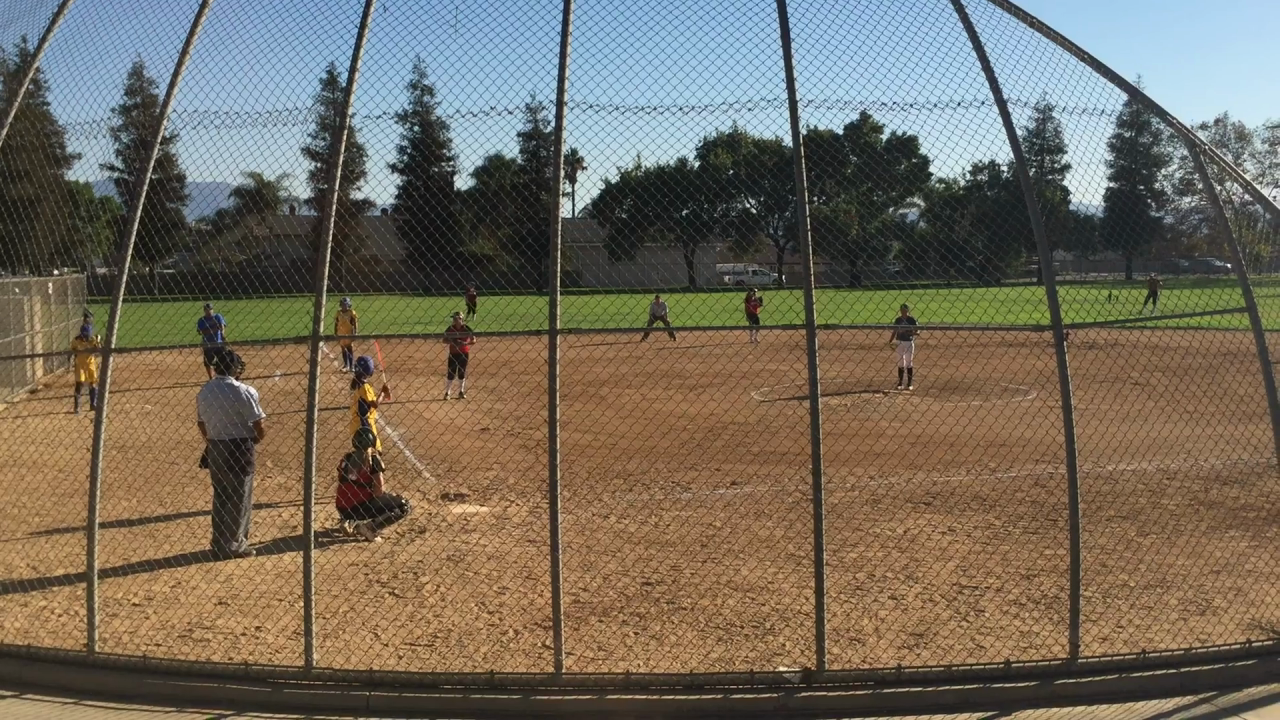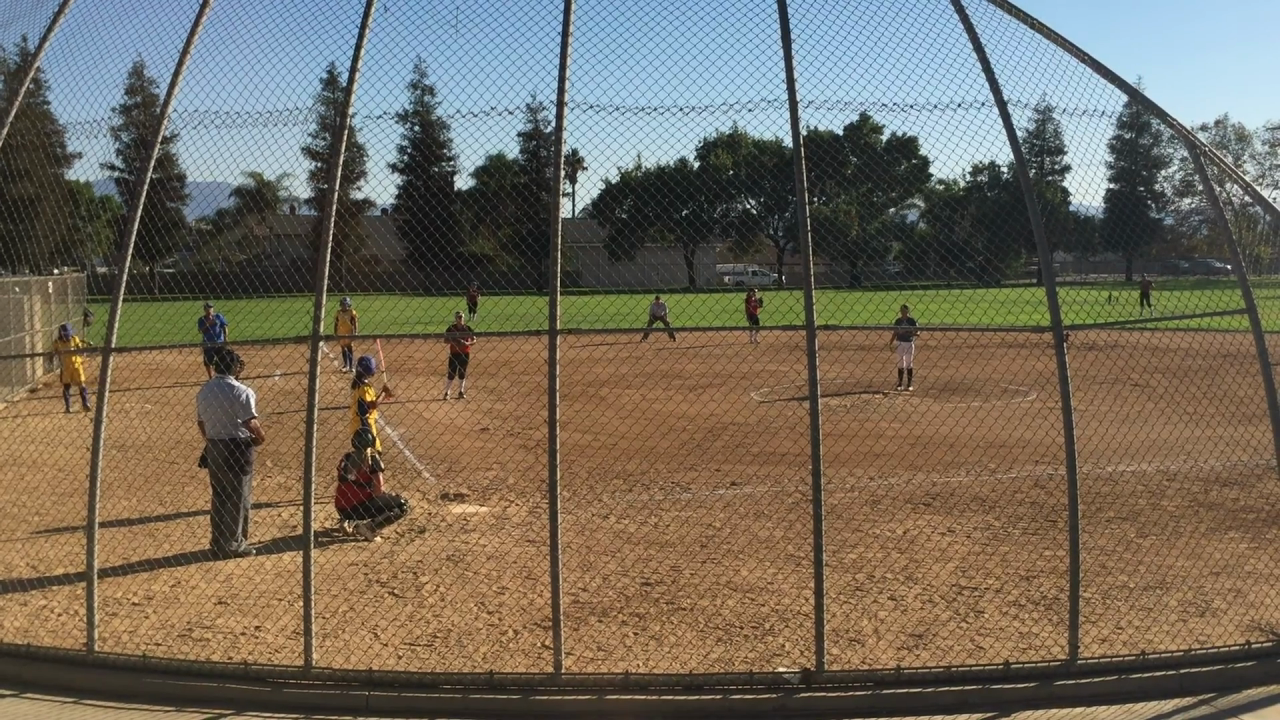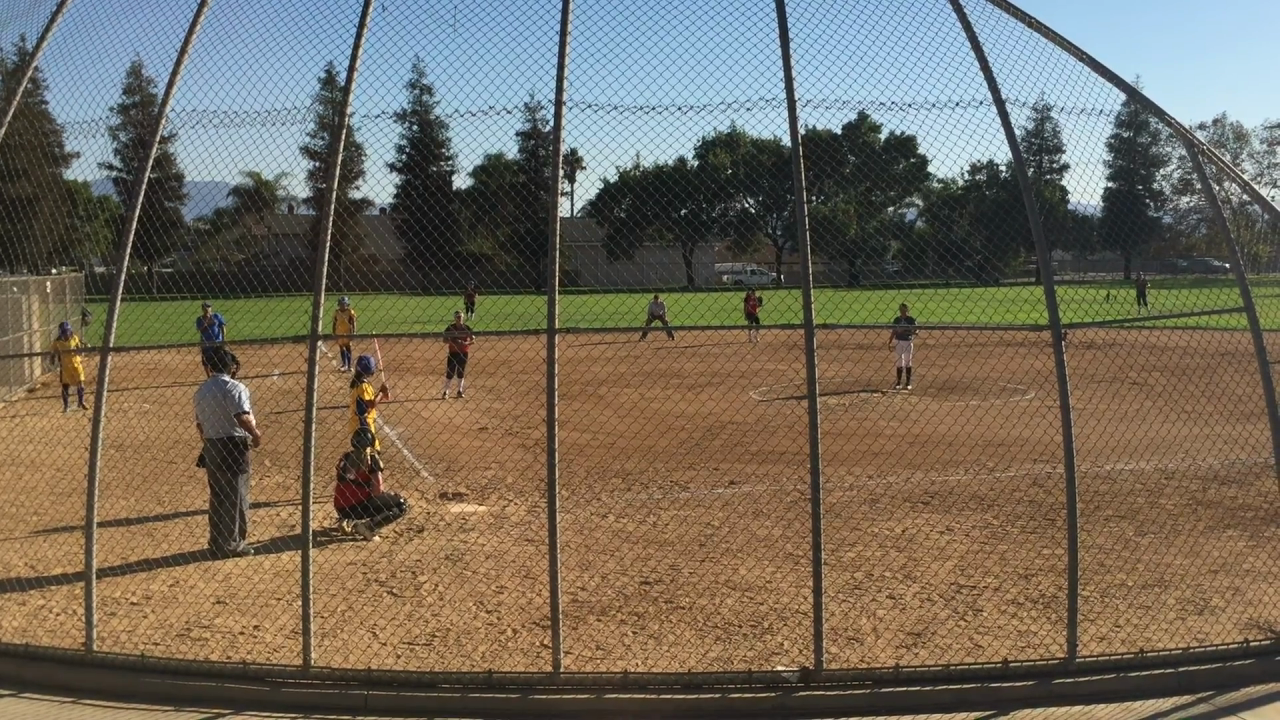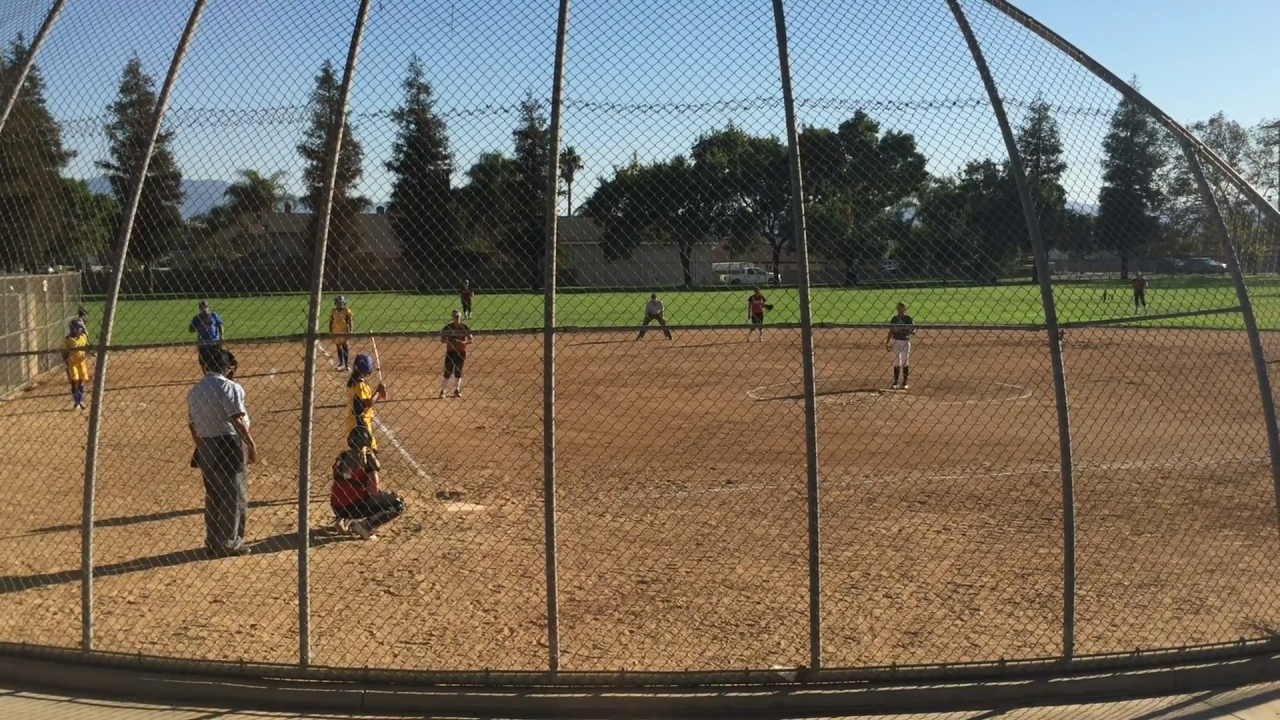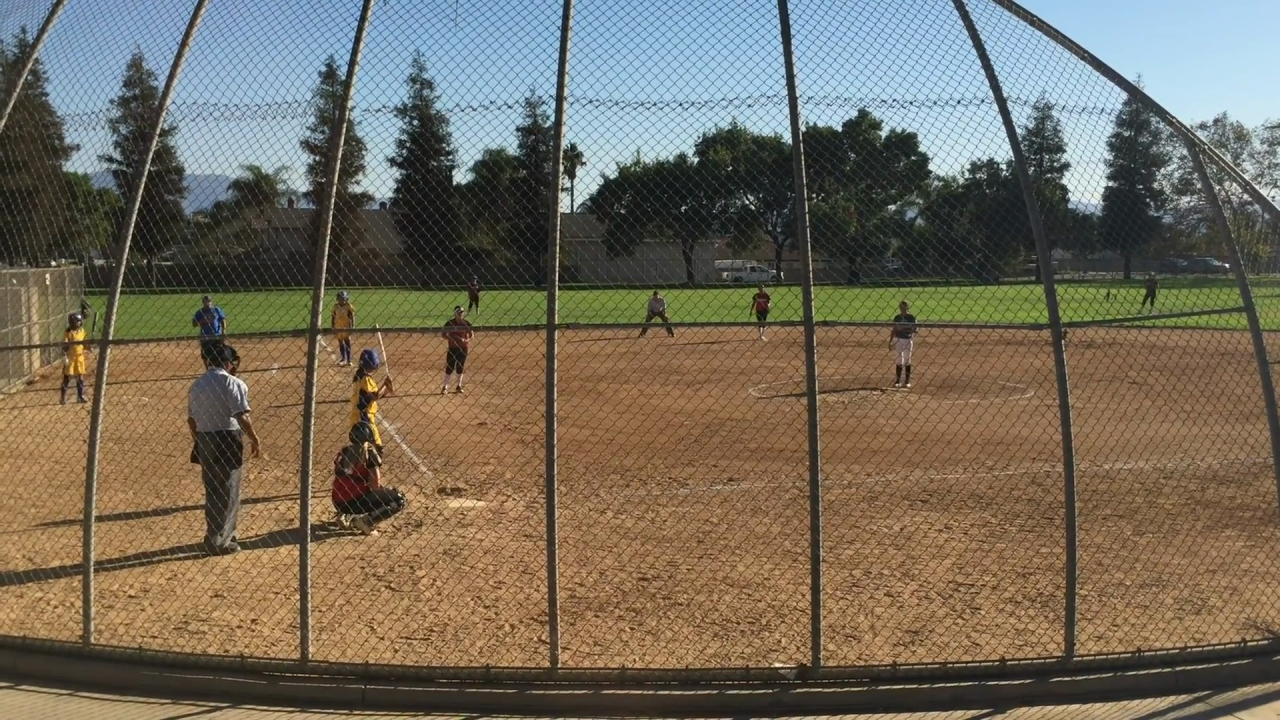
dt=0.7s
person 1, frame 1
left shoulder: (204, 391)
right shoulder: (243, 391)
left elbow: (201, 423)
right elbow: (258, 424)
right wrist: (257, 438)
left hip: (215, 448)
right hip: (239, 448)
left knee: (220, 496)
right knee: (239, 497)
left ankle: (219, 542)
right ankle: (232, 544)
person 1, frame 2
left shoulder: (204, 390)
right shoulder: (240, 391)
left elbow: (201, 422)
right elbow: (250, 422)
right wrist: (261, 437)
left hip: (213, 448)
right hip: (237, 448)
left knee: (219, 496)
right knee: (238, 497)
left ankle: (218, 541)
right ankle: (233, 544)
person 1, frame 3
left shoulder: (201, 391)
right shoulder: (234, 388)
left elbow: (200, 424)
right elbow: (242, 417)
right wrist: (256, 434)
left hip: (211, 447)
right hip: (233, 446)
left knee: (217, 496)
right knee: (236, 496)
left ankle: (216, 541)
right ankle: (231, 544)
person 1, frame 4
left shoulder: (195, 390)
right shoulder: (230, 387)
left elbow: (192, 425)
right elbow: (238, 421)
right wrist: (251, 445)
left hip: (205, 447)
right hip: (228, 445)
left knee: (213, 495)
right knee: (234, 496)
left ankle: (214, 540)
right ankle: (229, 543)
person 1, frame 5
left shoulder: (197, 385)
right shoulder: (232, 383)
left elbow: (191, 419)
right elbow: (242, 417)
left wrist: (199, 443)
right wrist: (255, 439)
left hip: (204, 441)
right hip: (226, 440)
left knee: (213, 491)
right knee: (229, 493)
left ankle: (216, 535)
right ankle: (219, 540)
